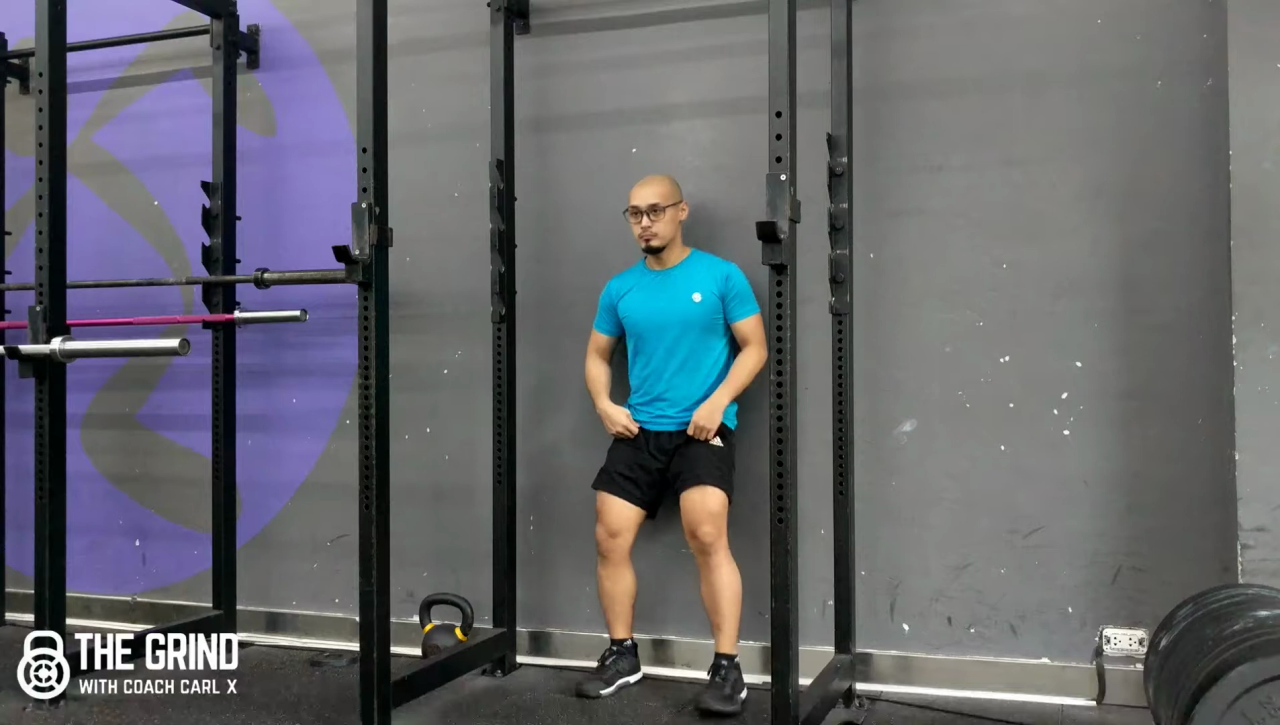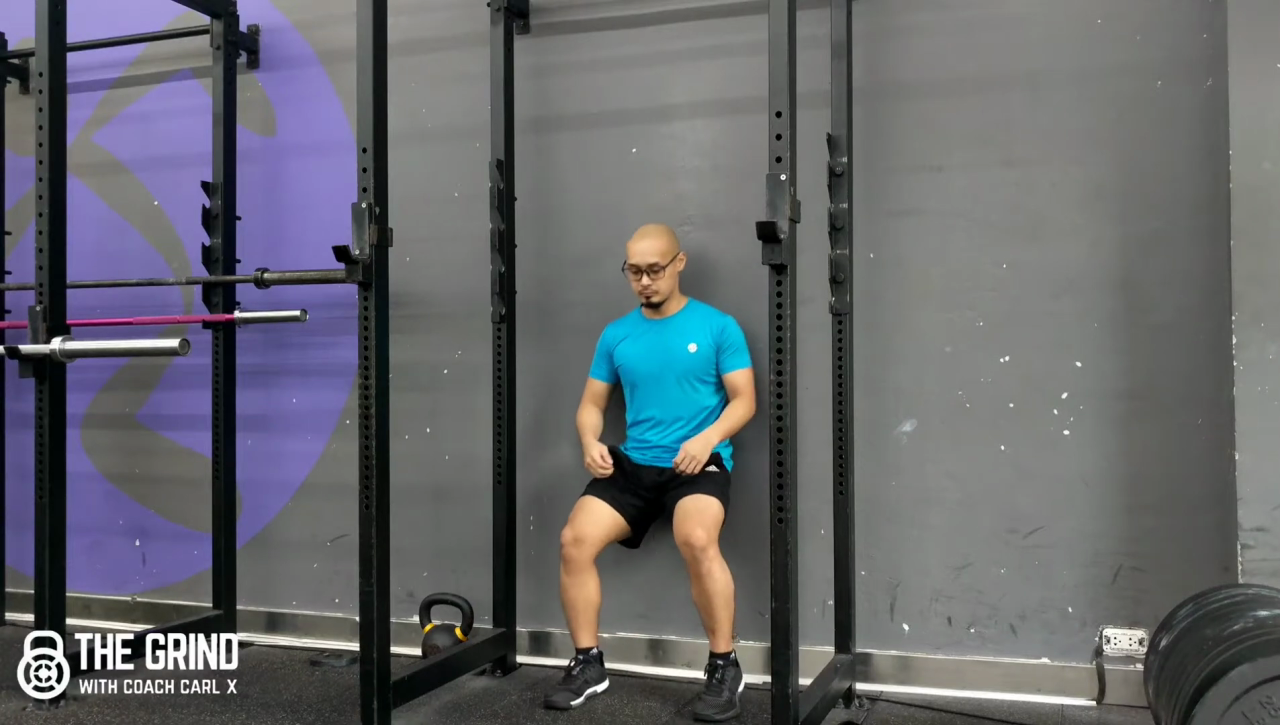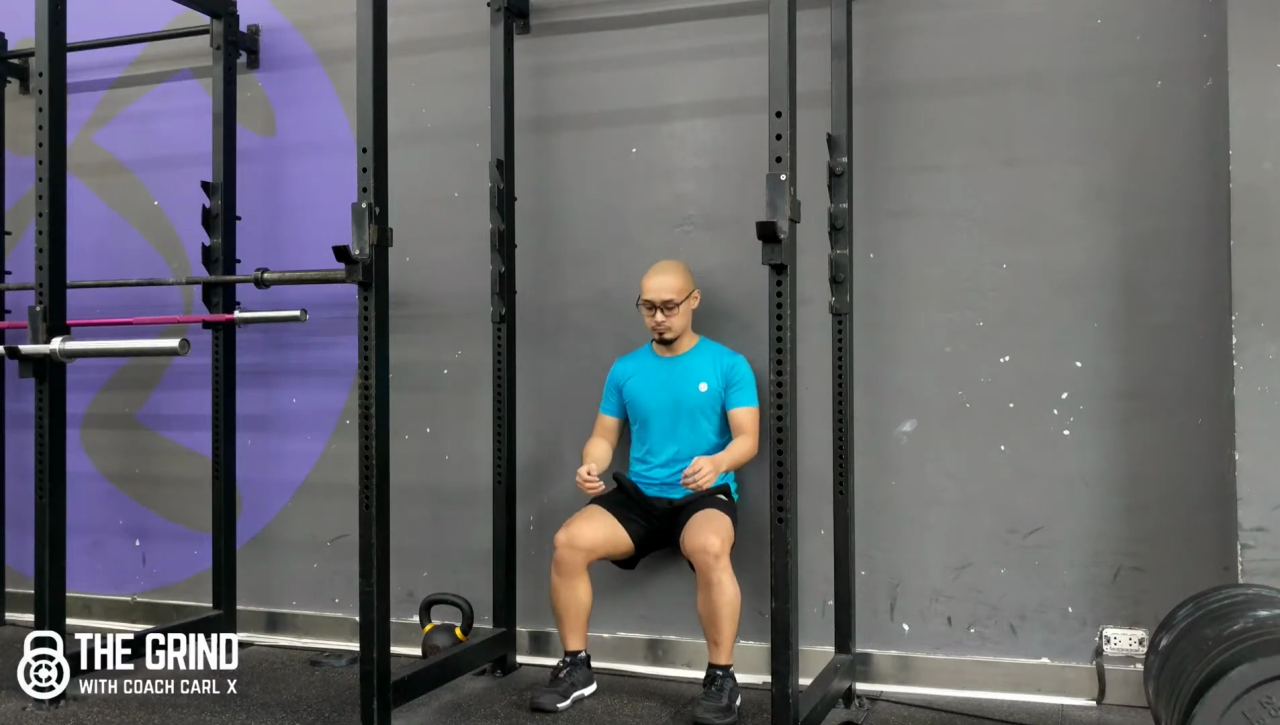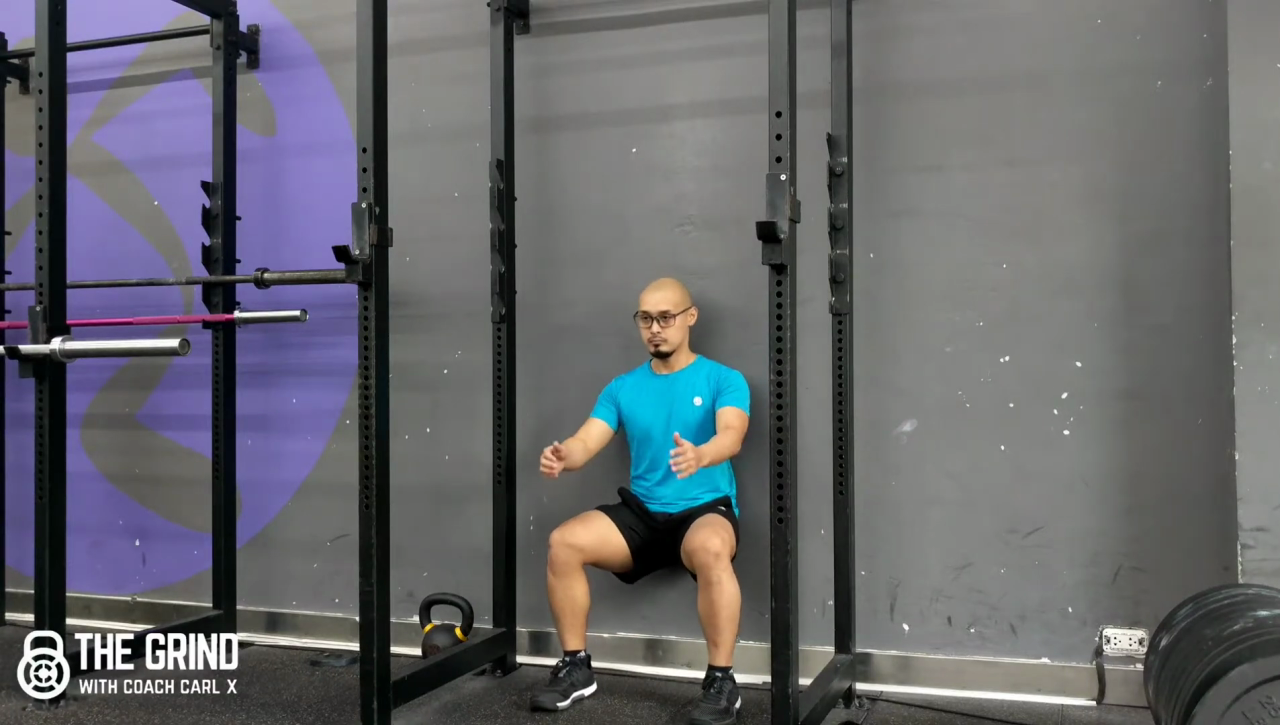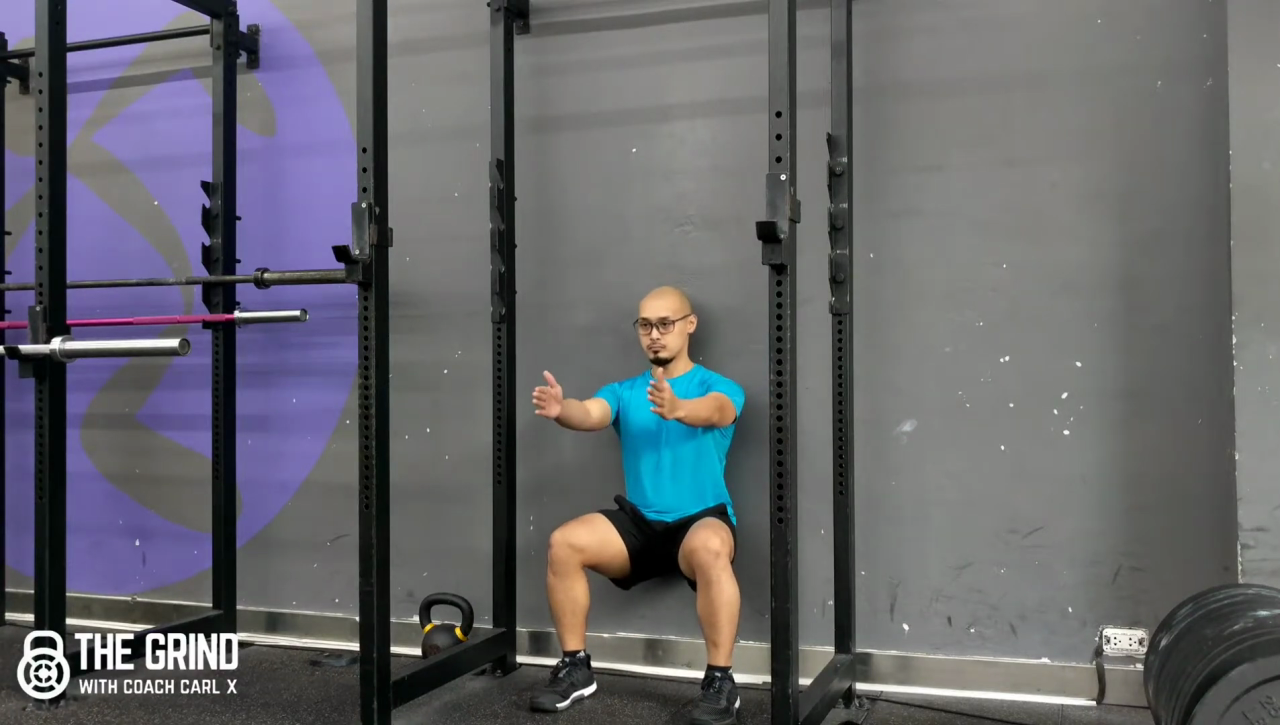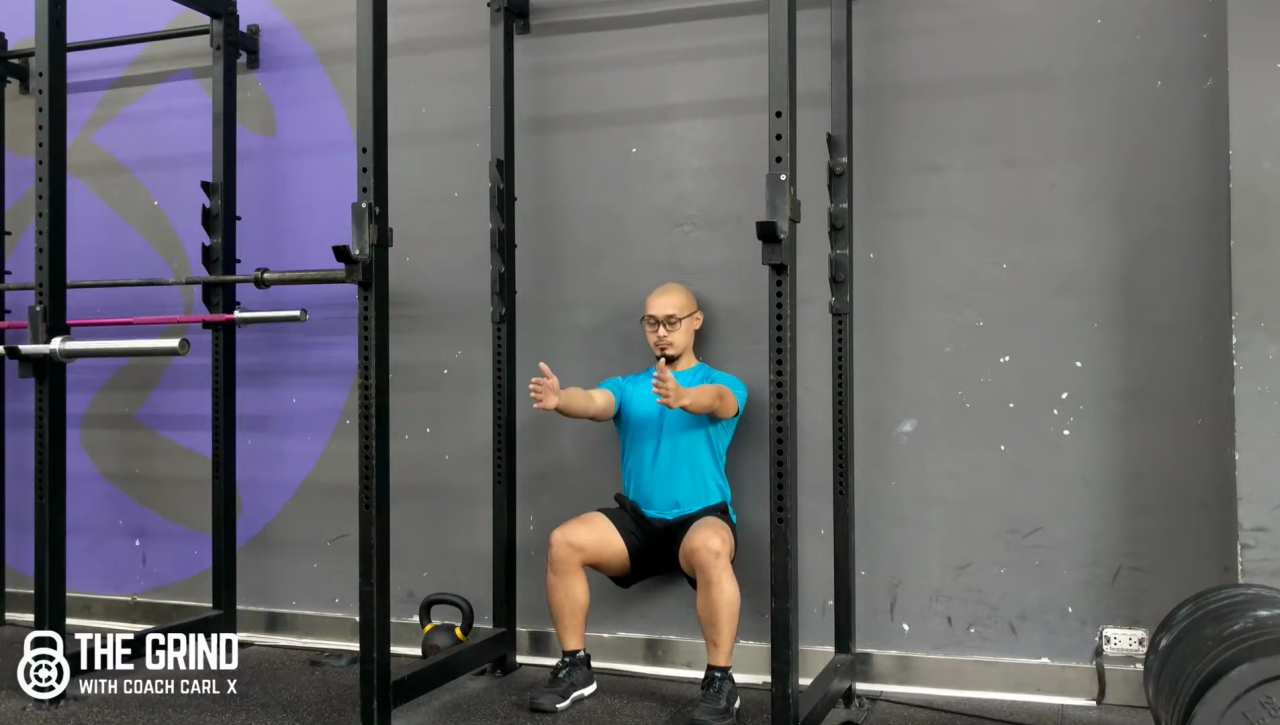
dt=0.5s
person 1, frame 1
left shoulder: (721, 276)
right shoulder: (620, 288)
left elbow: (754, 347)
right elbow: (596, 355)
left wrist: (718, 400)
right wrist: (603, 403)
left hip: (701, 431)
right hip: (639, 432)
left knee: (706, 537)
right knee: (610, 537)
left ankle: (727, 668)
right ankle: (622, 654)
person 1, frame 2
left shoulder: (717, 327)
right shoulder: (616, 335)
left elbow: (744, 399)
right elbow: (592, 403)
left wrist: (707, 439)
right wrist: (591, 443)
left hip: (697, 462)
right hip: (632, 464)
left knee: (697, 541)
right knee: (574, 539)
left ankle: (723, 666)
right ankle: (588, 663)
person 1, frame 3
left shoulder: (728, 365)
right shoulder: (625, 370)
left elbow: (748, 438)
right elbow: (603, 437)
left wrist: (718, 462)
right wrist: (590, 466)
left hip: (703, 497)
right hip: (639, 496)
left knee: (709, 549)
right knee: (568, 542)
left ankle: (722, 679)
right ankle: (575, 667)
person 1, frame 4
left shoulder: (723, 380)
right shoulder: (623, 388)
left elbow: (731, 435)
right elbow: (587, 441)
left wrist: (700, 456)
right wrist: (563, 456)
left hip: (704, 510)
right hip: (641, 512)
left knee: (709, 549)
right knee: (563, 542)
left ankle: (721, 681)
right ankle: (575, 667)
person 1, frame 5
left shoulder: (721, 388)
right shoulder: (622, 392)
left elbow: (712, 412)
right elbow: (590, 414)
left wrist: (677, 407)
right wrist: (560, 408)
left hip: (699, 521)
right hip: (638, 522)
left knee: (708, 549)
right knee: (563, 542)
left ankle: (720, 682)
right ankle: (575, 667)
person 1, frame 6
left shoulder: (724, 385)
right shoulder: (626, 387)
left elbow: (712, 400)
right elbow: (593, 402)
left wrist: (680, 397)
right wrist: (559, 398)
left hip: (701, 518)
right hip: (638, 520)
left knee: (709, 549)
right knee: (563, 542)
left ankle: (720, 681)
right ankle: (575, 667)
